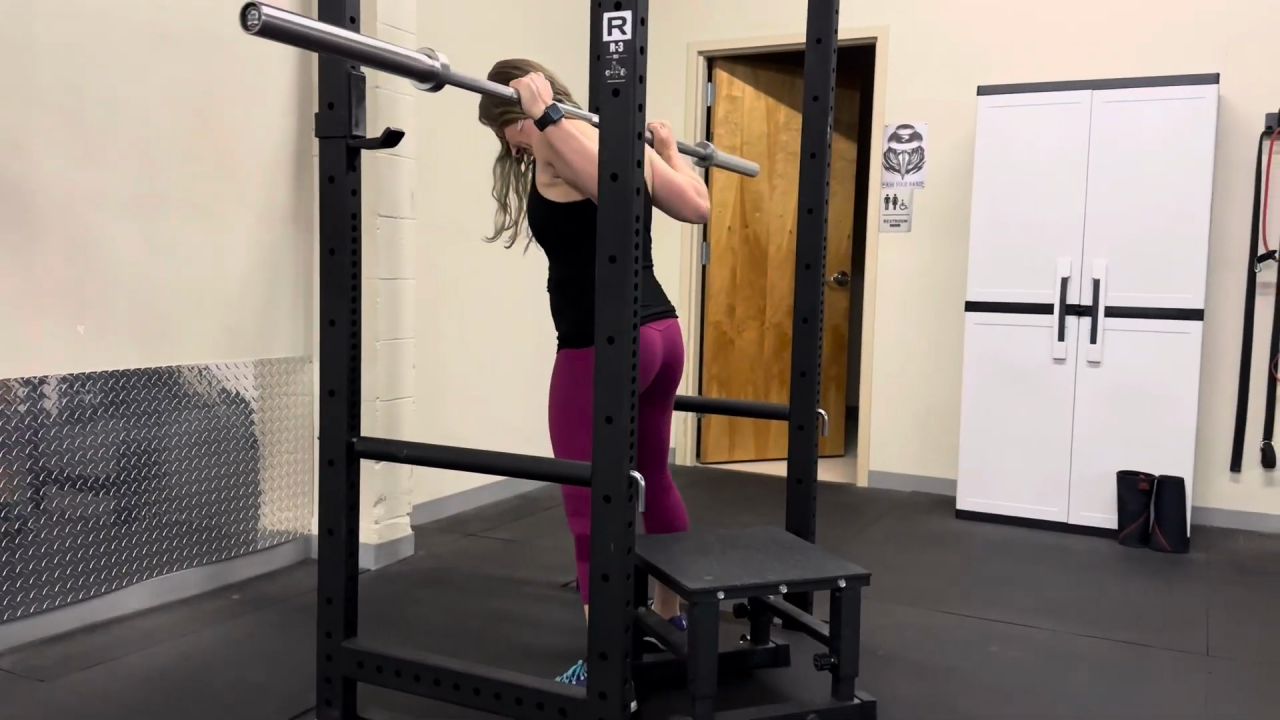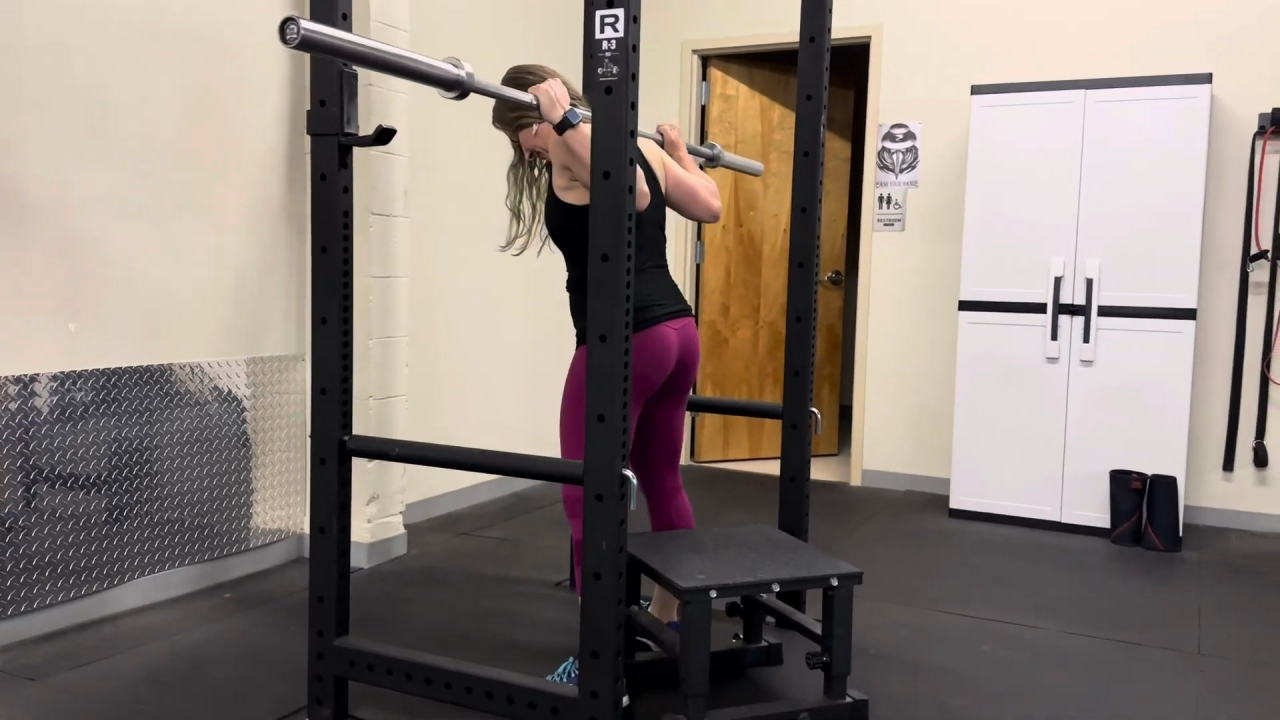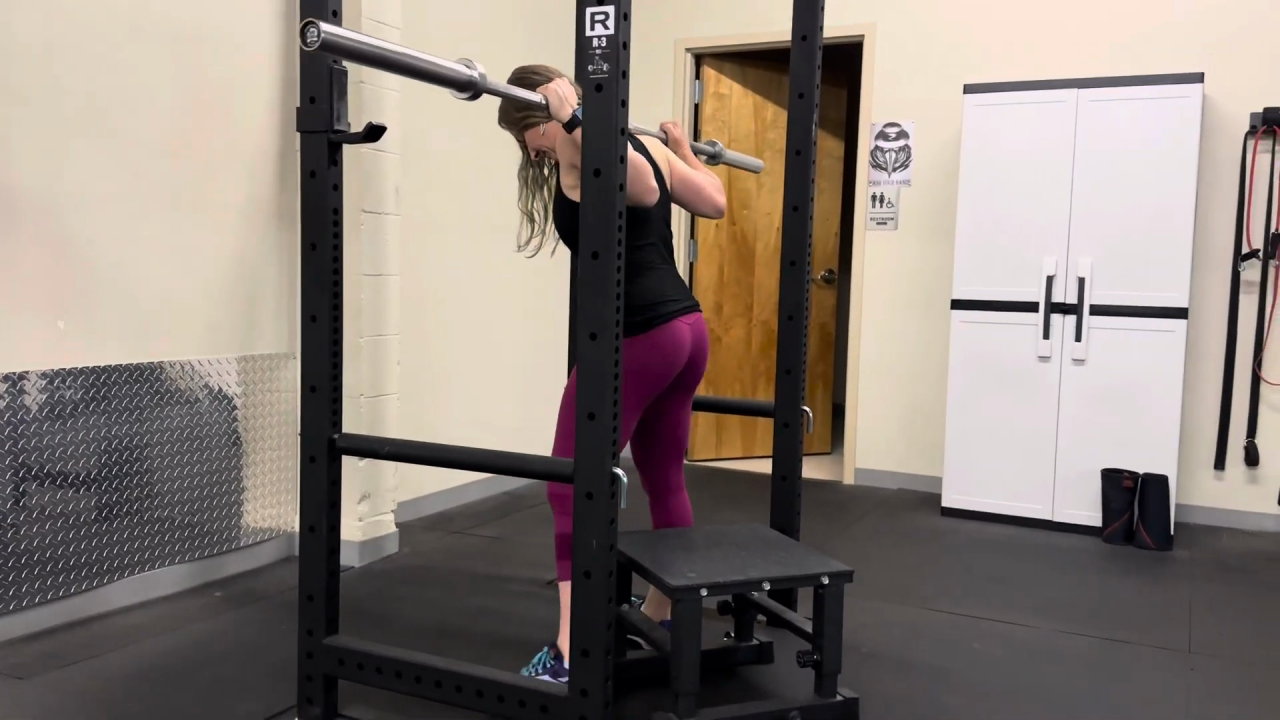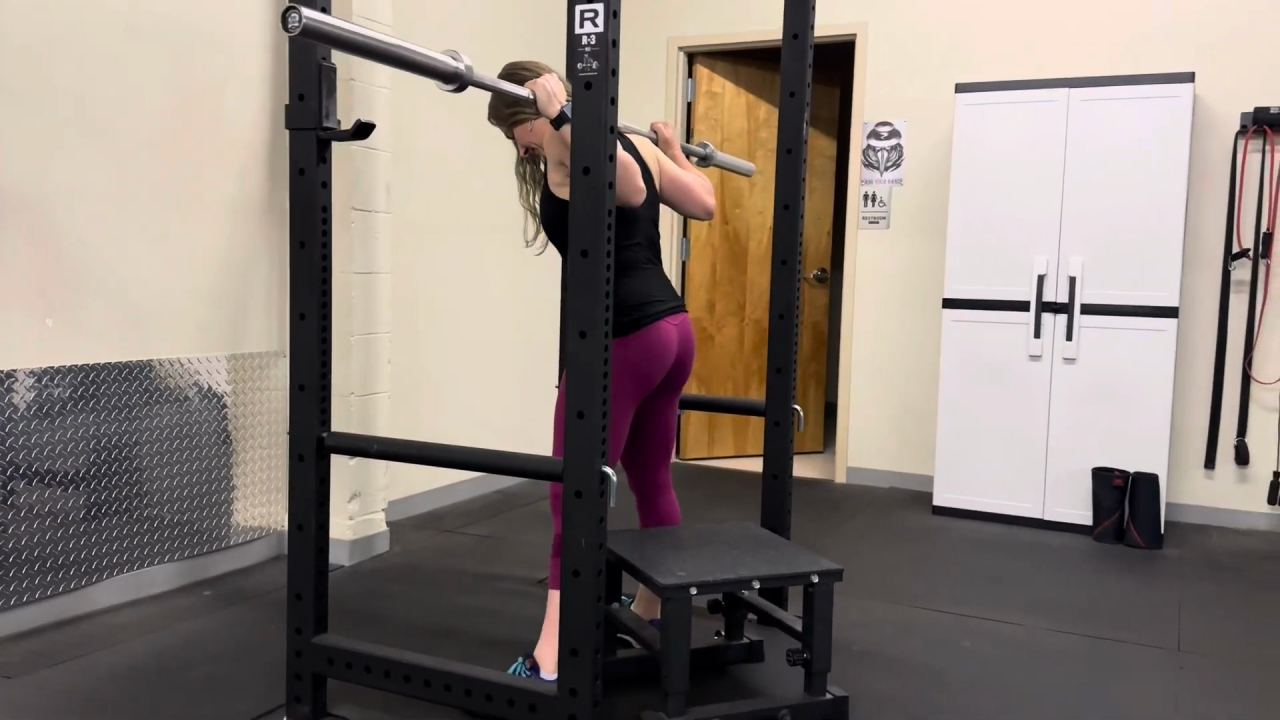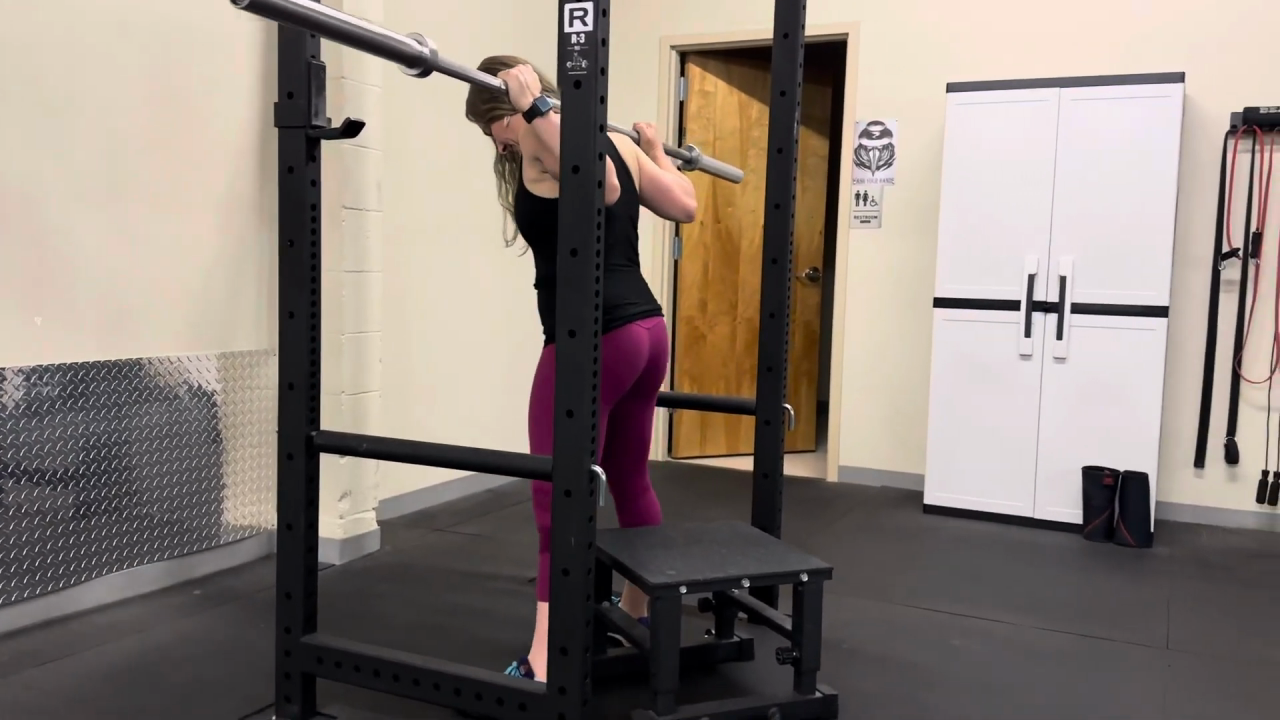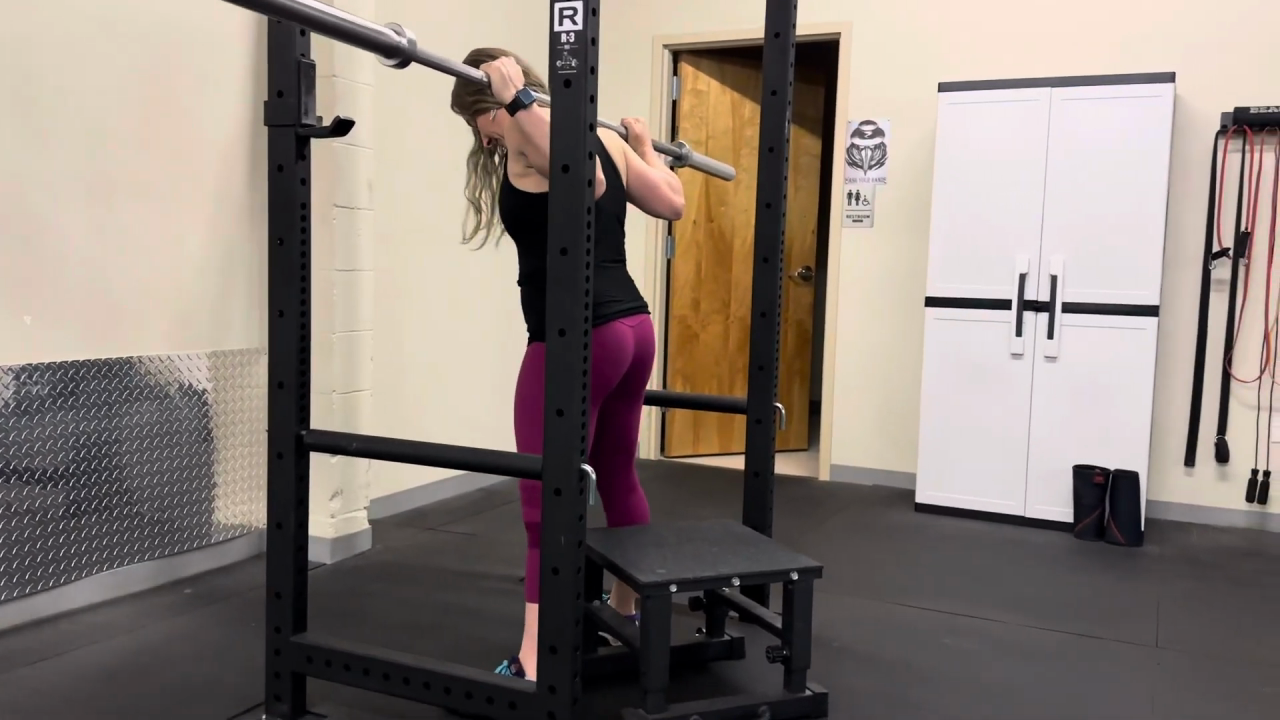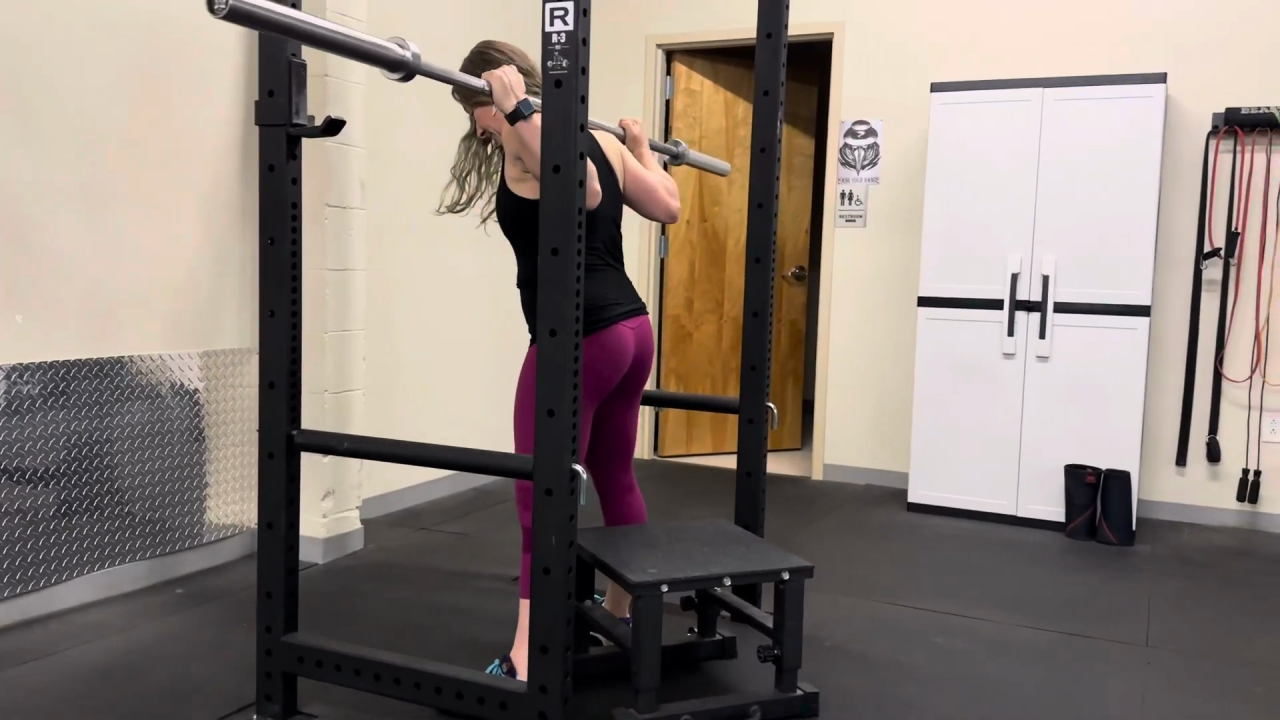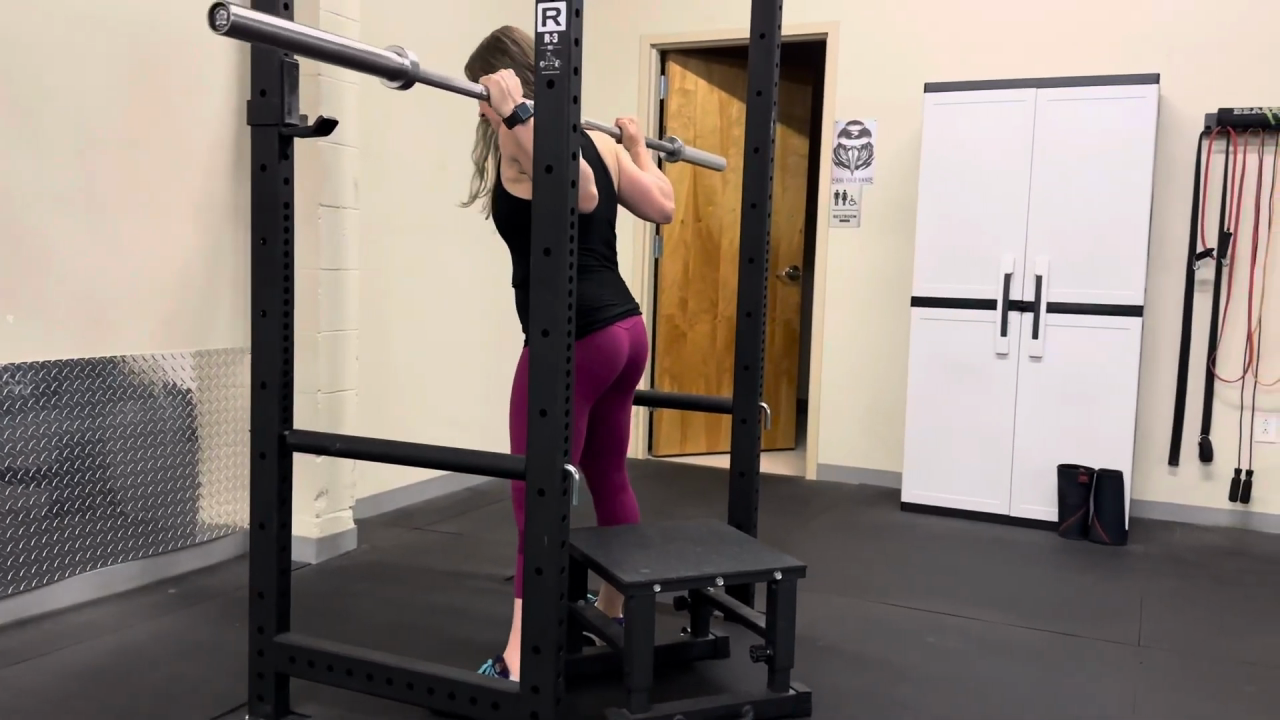
dt=0.2s
person 1, frame 1
left shoulder: (557, 144)
right elbow: (697, 206)
left wrist: (546, 117)
right wrist: (670, 150)
left hip: (602, 348)
right hip: (662, 335)
left knee: (591, 507)
right knee: (655, 483)
right ankle: (674, 612)
person 1, frame 2
left shoulder: (575, 148)
right shoulder: (640, 145)
left elbow: (626, 187)
right elbow: (709, 205)
left wrist: (565, 121)
right wrist: (679, 151)
left hip: (624, 343)
right hip: (677, 332)
left knee: (587, 499)
right knee: (663, 483)
right ankle: (670, 614)
person 1, frame 3
left shoulder: (581, 148)
right shoulder: (643, 141)
left elbow: (639, 184)
right elbow: (713, 201)
left wrist: (575, 120)
right wrist: (682, 149)
left hip: (635, 339)
right hip: (685, 329)
left knee: (573, 487)
right knee: (665, 481)
left ankle: (570, 650)
right ankle: (662, 612)
person 1, frame 4
left shoulder: (569, 146)
right shoulder: (633, 141)
left elbow: (624, 185)
right elbow: (703, 203)
left wrist: (561, 116)
right wrist: (673, 149)
left hip: (619, 342)
right hip: (671, 331)
right knee: (651, 481)
left ankle: (551, 661)
right ankle: (653, 612)
person 1, frame 5
left shoulder: (540, 143)
right shoulder: (616, 142)
left elbow: (597, 183)
right elbow: (684, 204)
left wrist: (534, 109)
right wrist: (655, 150)
left hip: (591, 343)
right hip: (647, 333)
left knee: (558, 503)
right knee: (630, 484)
left ankle: (544, 664)
right ankle: (638, 610)
person 1, frame 6
left shoulder: (528, 139)
right shoulder: (604, 138)
left elbow: (583, 178)
right elbow: (672, 202)
left wrist: (518, 102)
right wrist: (644, 146)
right hip: (633, 330)
left knee: (547, 501)
right knee: (619, 482)
left ankle: (534, 664)
right ankle: (628, 609)
person 1, frame 7
left shoulder: (528, 141)
right shoulder: (601, 140)
left elbow: (582, 188)
right elbow: (668, 205)
left wrist: (517, 111)
right wrist: (641, 147)
left hip: (578, 343)
right hip: (632, 331)
left knee: (542, 499)
right knee: (617, 483)
left ankle: (526, 662)
right ankle: (622, 611)
person 1, frame 8
left shoulder: (522, 141)
right shoulder: (595, 139)
left elbow: (579, 196)
right elbow: (662, 206)
left wrist: (514, 114)
right wrist: (638, 146)
left hip: (573, 344)
right hip: (626, 331)
right knee: (610, 483)
left ankle: (520, 660)
right ankle: (616, 611)
